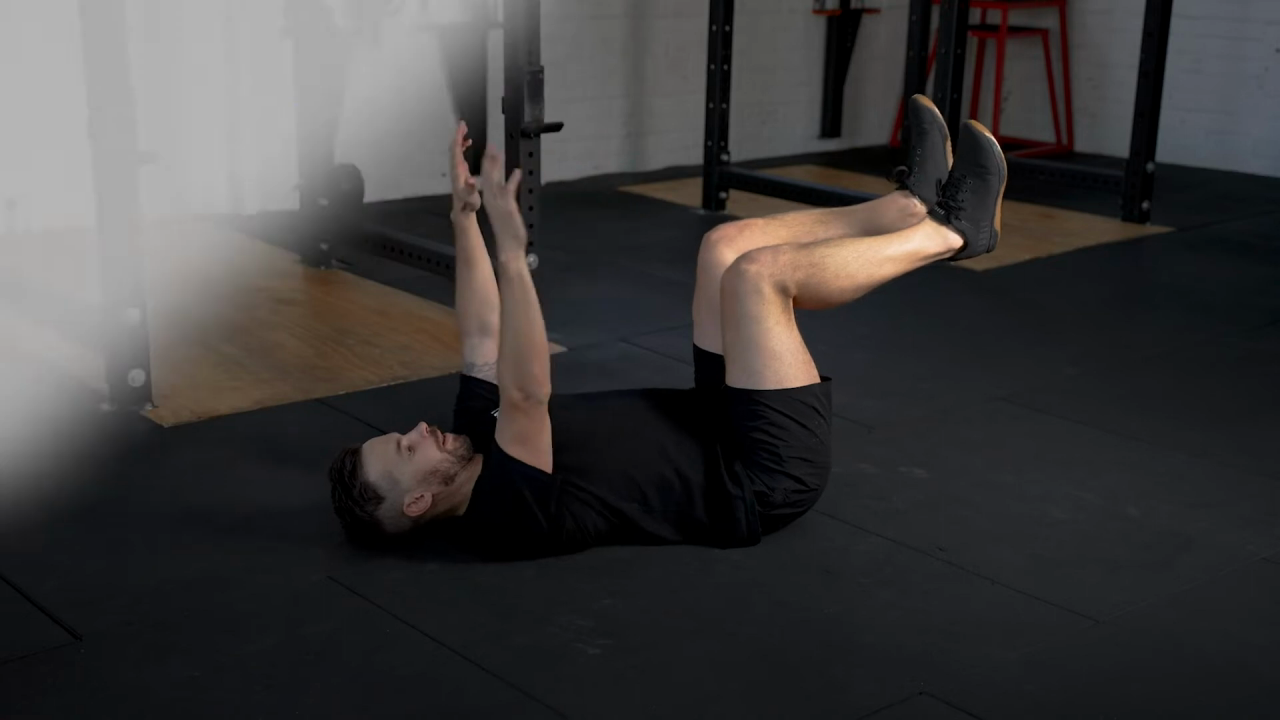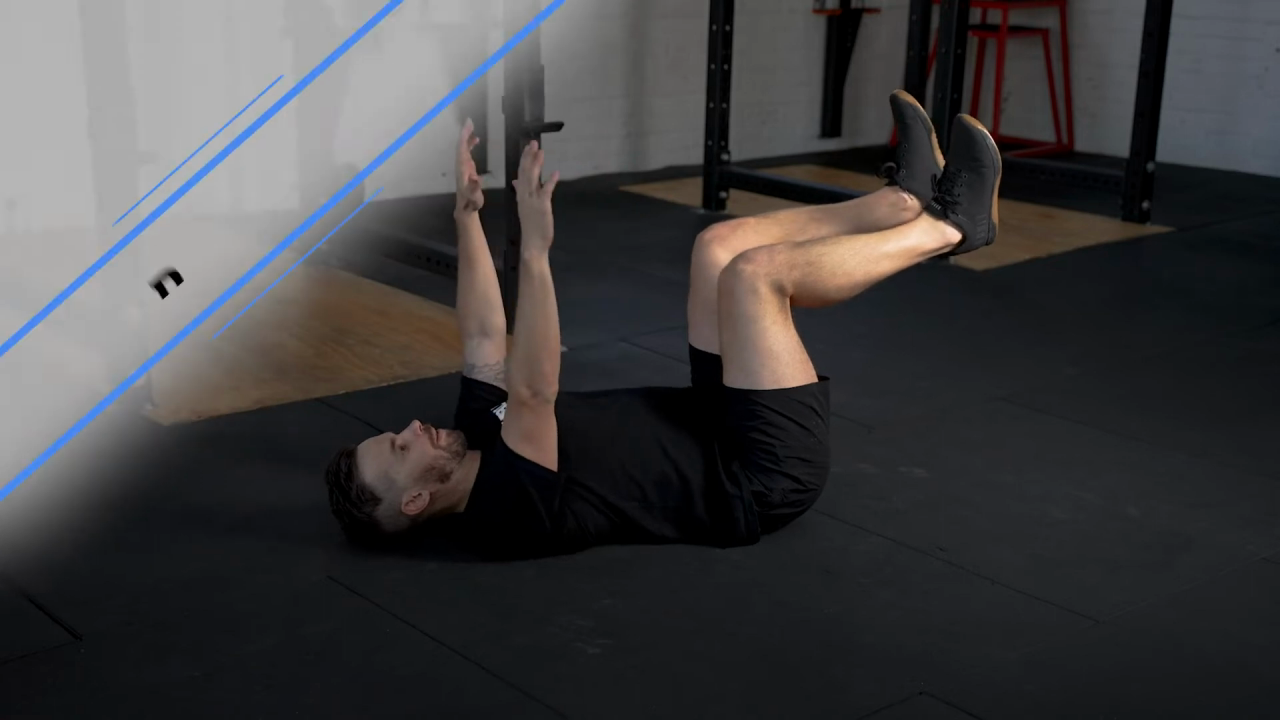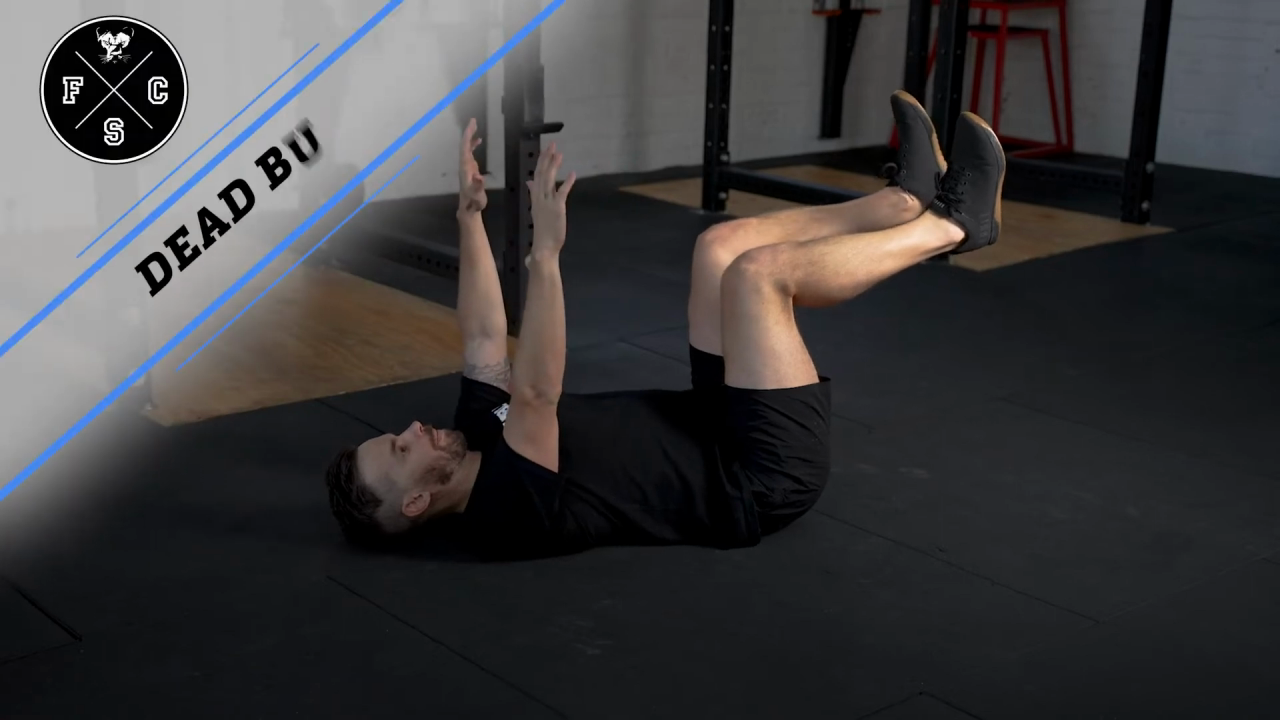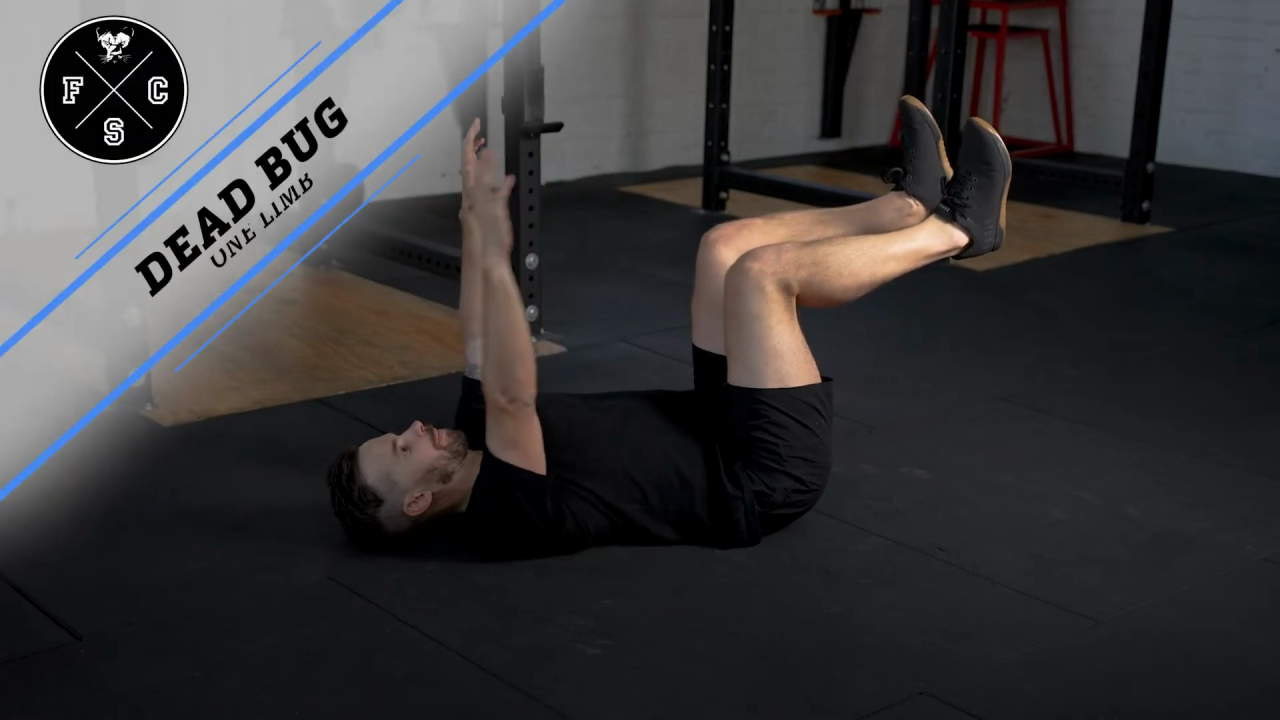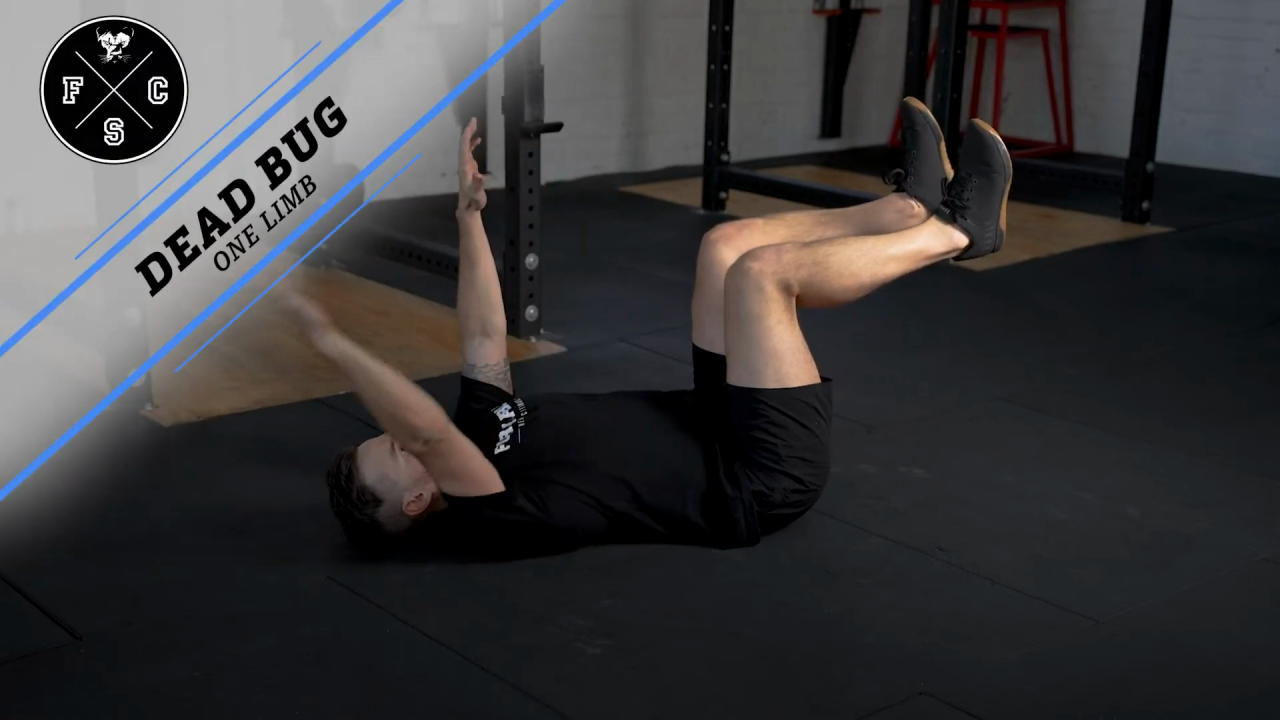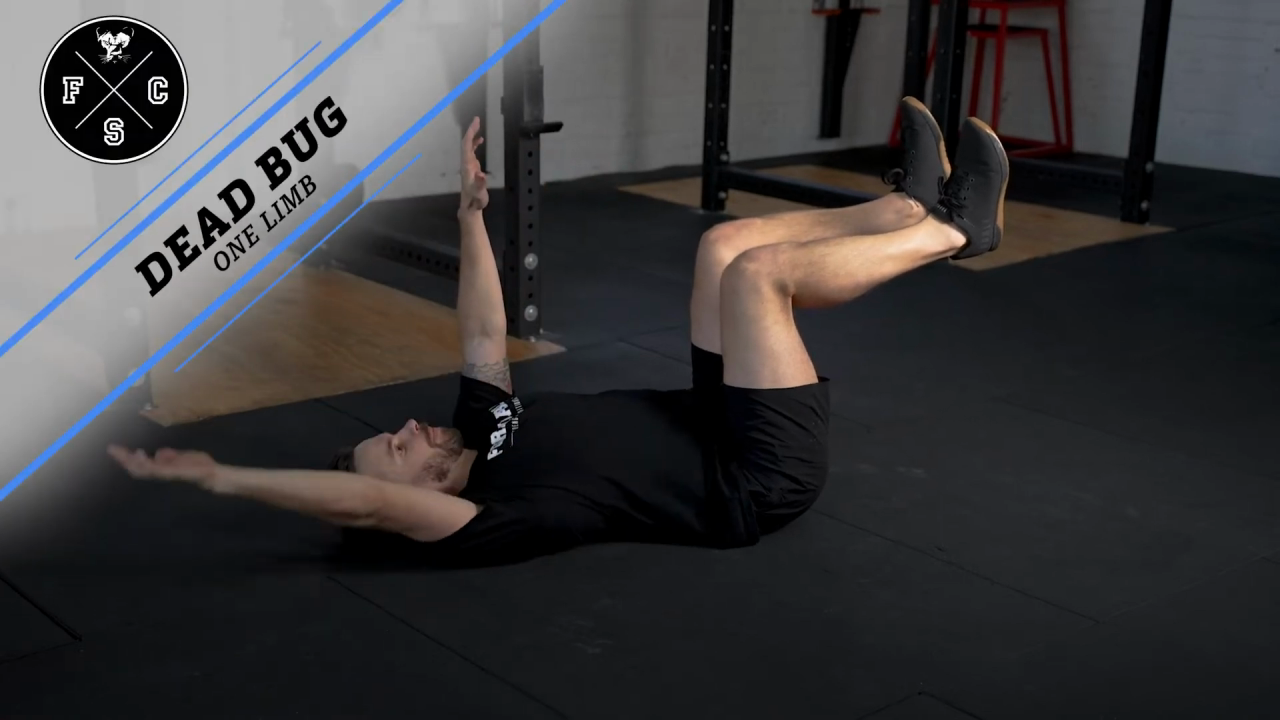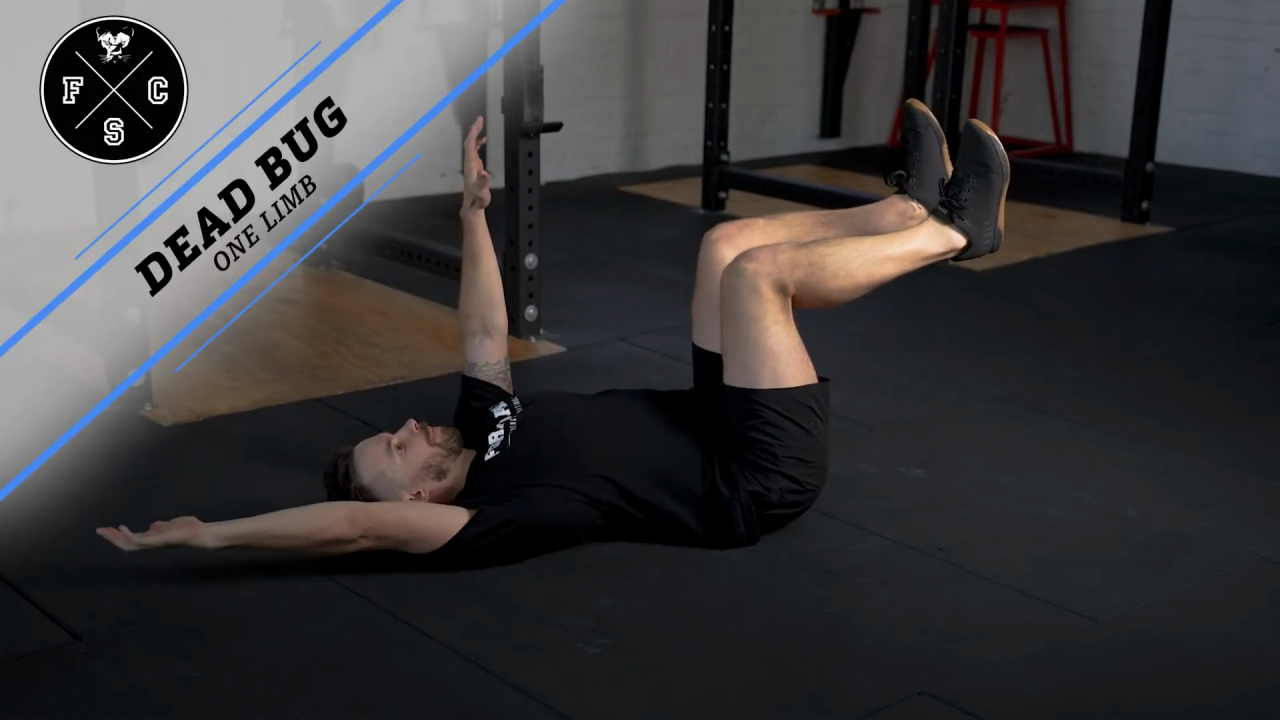
dt=0.4s
person 1, frame 1
left shoulder: (478, 439)
right shoulder: (504, 515)
left elbow: (483, 336)
right elbow: (527, 394)
left wrist: (464, 217)
right wrist: (512, 250)
left hip: (719, 431)
right hip: (762, 475)
left knee: (728, 245)
right knee: (760, 273)
left ankle: (914, 206)
right ankle: (952, 232)
person 1, frame 2
left shoulder: (478, 439)
right shoulder: (505, 515)
left elbow: (484, 339)
right elbow: (532, 393)
left wrist: (467, 217)
right wrist: (534, 251)
left hip: (718, 431)
right hip: (763, 474)
left knee: (721, 246)
right knee: (756, 272)
left ankle: (908, 198)
right ankle: (948, 225)
person 1, frame 3
left shoulder: (479, 438)
right shoulder: (505, 514)
left elbow: (483, 338)
right elbow: (535, 395)
left wrist: (469, 216)
right wrist: (545, 252)
left hip: (717, 429)
right hip: (761, 475)
left knee: (723, 246)
right knee: (760, 271)
left ankle: (908, 198)
right ankle: (951, 224)
person 1, frame 4
left shoulder: (477, 443)
right shoulder: (501, 515)
left elbow: (482, 343)
right elbow: (513, 396)
left wrist: (471, 219)
right wrist: (498, 260)
left hip: (717, 429)
right hip: (760, 475)
left knee: (727, 245)
right knee: (763, 271)
left ankle: (914, 204)
right ankle: (956, 229)
person 1, frame 5
left shoulder: (485, 426)
right shoulder: (495, 520)
left elbow: (483, 338)
right elbow: (432, 434)
left wrist: (468, 214)
right wrist: (331, 339)
left hip: (712, 427)
right hip: (758, 478)
left knee: (728, 243)
right knee: (763, 270)
left ankle: (916, 204)
right ankle: (957, 230)
person 1, frame 6
left shoulder: (483, 431)
right shoulder: (496, 513)
left elbow: (485, 336)
right elbow: (368, 504)
left wrist: (470, 213)
right wrist: (221, 474)
left hip: (709, 426)
right hip: (759, 478)
left knee: (727, 243)
right knee: (756, 272)
left ankle: (911, 207)
right ankle: (953, 230)
person 1, frame 7
left shoulder: (482, 430)
right shoulder: (492, 517)
left elbow: (486, 335)
right elbow: (359, 527)
left wrist: (473, 211)
right wrist: (211, 532)
left hip: (715, 426)
right hip: (759, 478)
left knee: (727, 244)
right knee: (757, 272)
left ankle: (914, 208)
right ankle: (953, 232)
